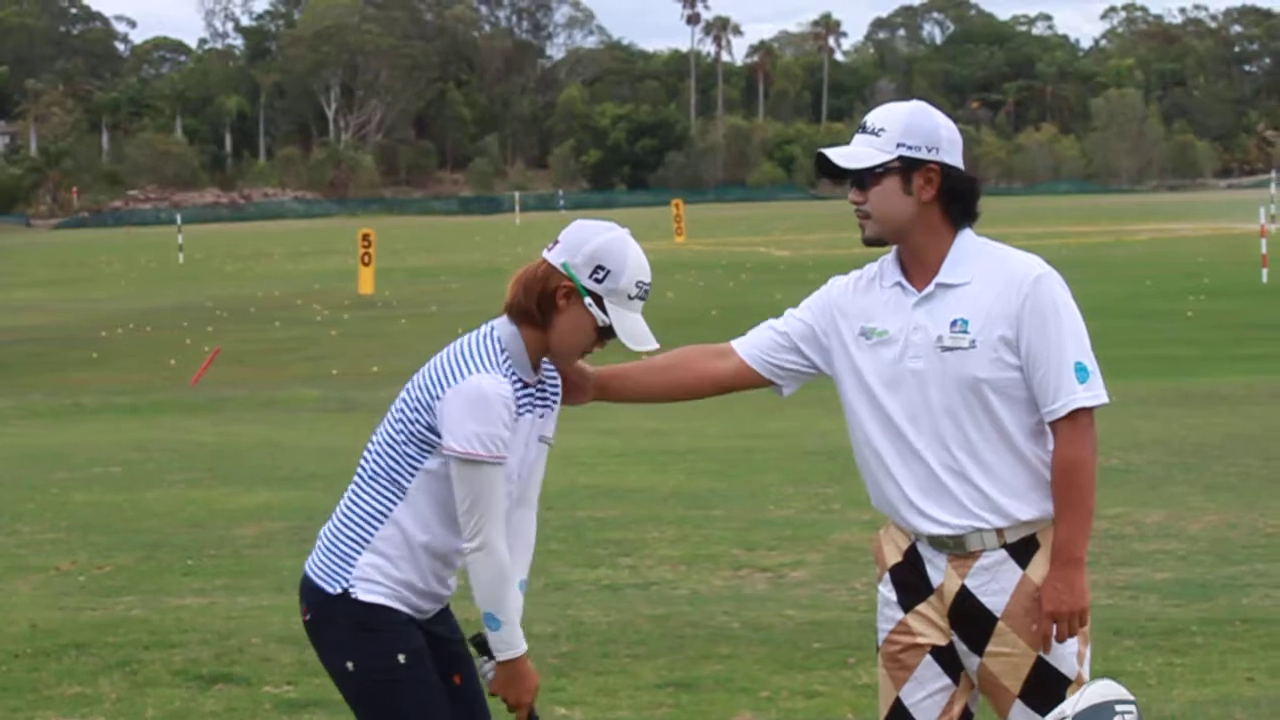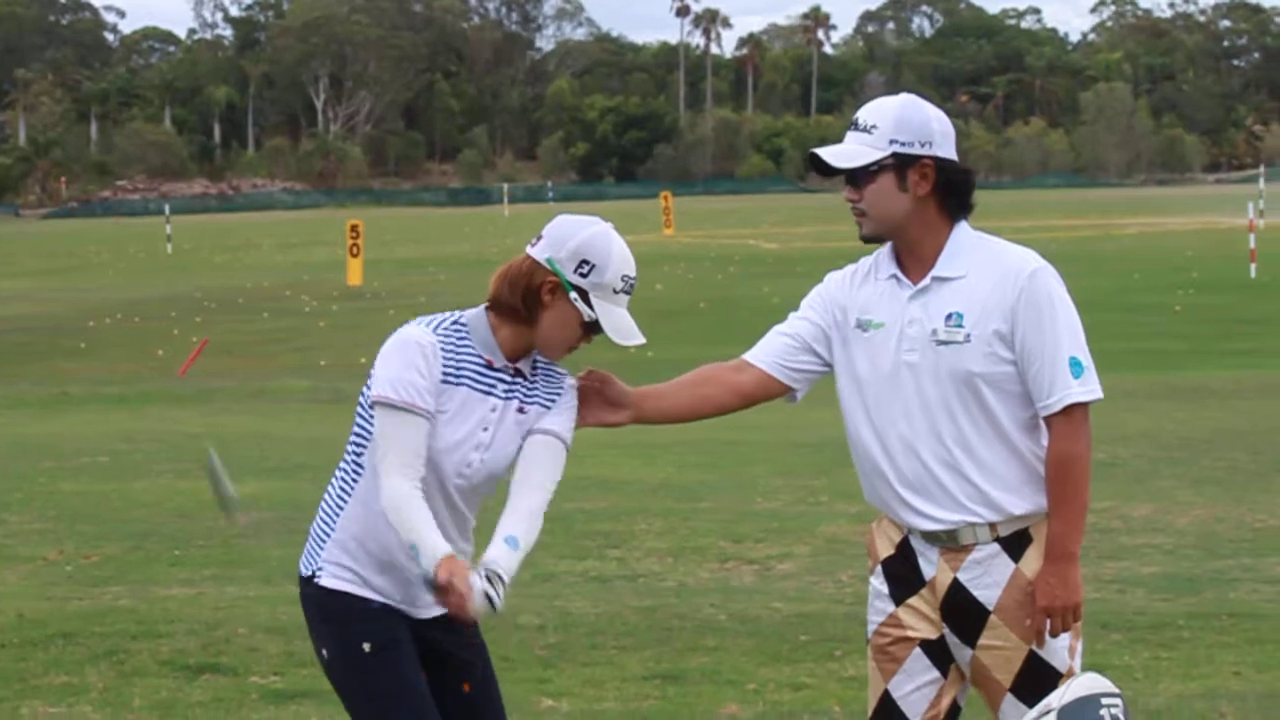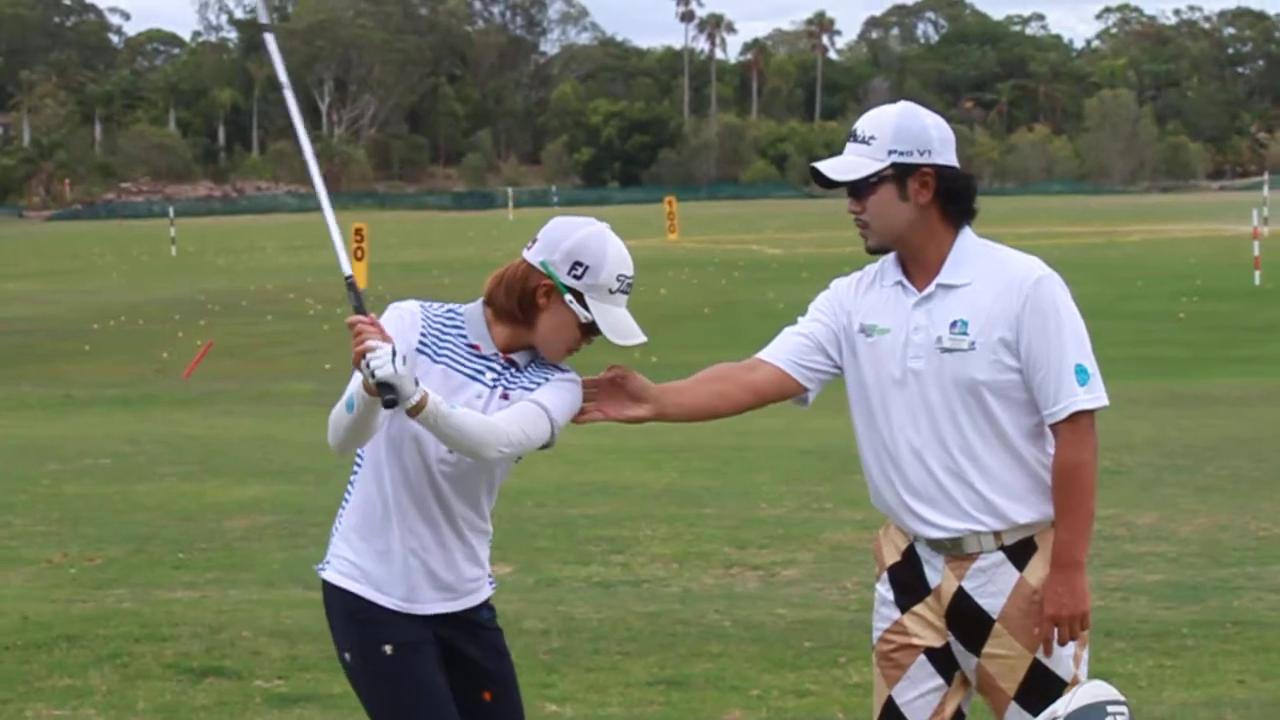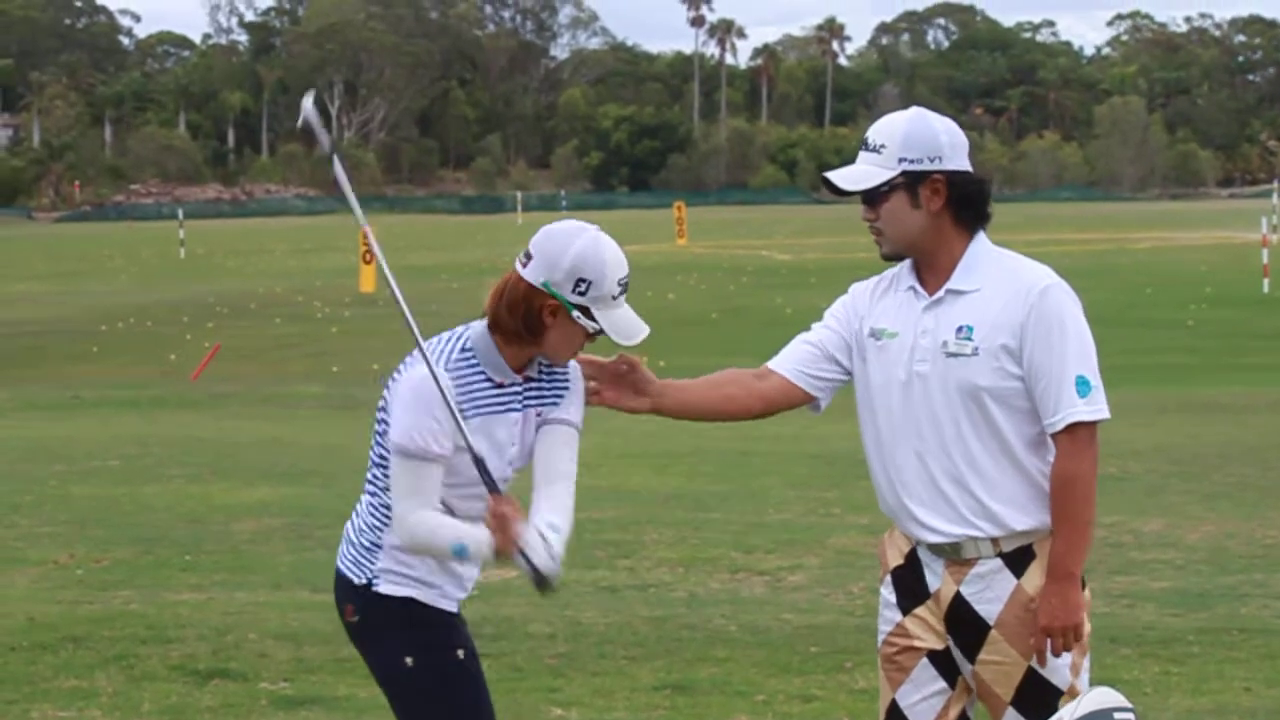
dt=0.4s
person 1, frame 1
left shoulder: (1024, 285)
right shoulder: (848, 303)
left elbow: (1073, 429)
right elbow: (723, 364)
left wrist: (1069, 567)
right wrist: (598, 382)
left hip: (1020, 566)
right hip: (914, 569)
person 1, frame 2
left shoulder: (1019, 279)
right shoulder: (846, 294)
left elbow: (1068, 423)
right elbow: (746, 377)
left wrist: (1063, 561)
right wrist: (634, 404)
left hip: (1013, 559)
right hip: (907, 561)
person 1, frame 3
left shoulder: (1024, 287)
right shoulder: (853, 300)
left elbow: (1074, 431)
right elbow: (758, 376)
left wrist: (1069, 570)
right wrist: (656, 401)
left hip: (1017, 567)
right hip: (912, 568)
person 1, frame 4
left shoulder: (1034, 295)
right shoulder: (869, 305)
left elbow: (1076, 444)
right elbow: (767, 387)
left wrist: (1064, 581)
right wrist: (657, 395)
left hip: (1018, 576)
right hip: (916, 573)
person 2, frame 1
left shoulder: (543, 382)
right shoulder: (482, 384)
left elbow: (520, 512)
right elbow: (481, 539)
left wrist: (508, 639)
right wrist: (511, 653)
left hip: (416, 601)
right hip: (357, 603)
person 2, frame 2
left shoulder: (553, 392)
right shoulder: (423, 346)
left elbow: (531, 498)
right elbow: (396, 485)
left wrist: (491, 575)
right wrist: (442, 560)
left hip: (435, 597)
right hip: (351, 589)
person 2, frame 3
left shoulder: (557, 386)
right shoulder: (413, 324)
left elbow: (492, 440)
right elbow: (342, 436)
left wrist: (412, 395)
right wrist: (370, 382)
left hip: (462, 599)
right hip: (371, 594)
person 2, frame 4
left shoulder: (559, 380)
right shoulder: (430, 380)
left elbow: (556, 492)
right elbow: (413, 524)
left wrist: (540, 544)
right wrist: (492, 541)
left hip: (433, 589)
right hip: (396, 594)
